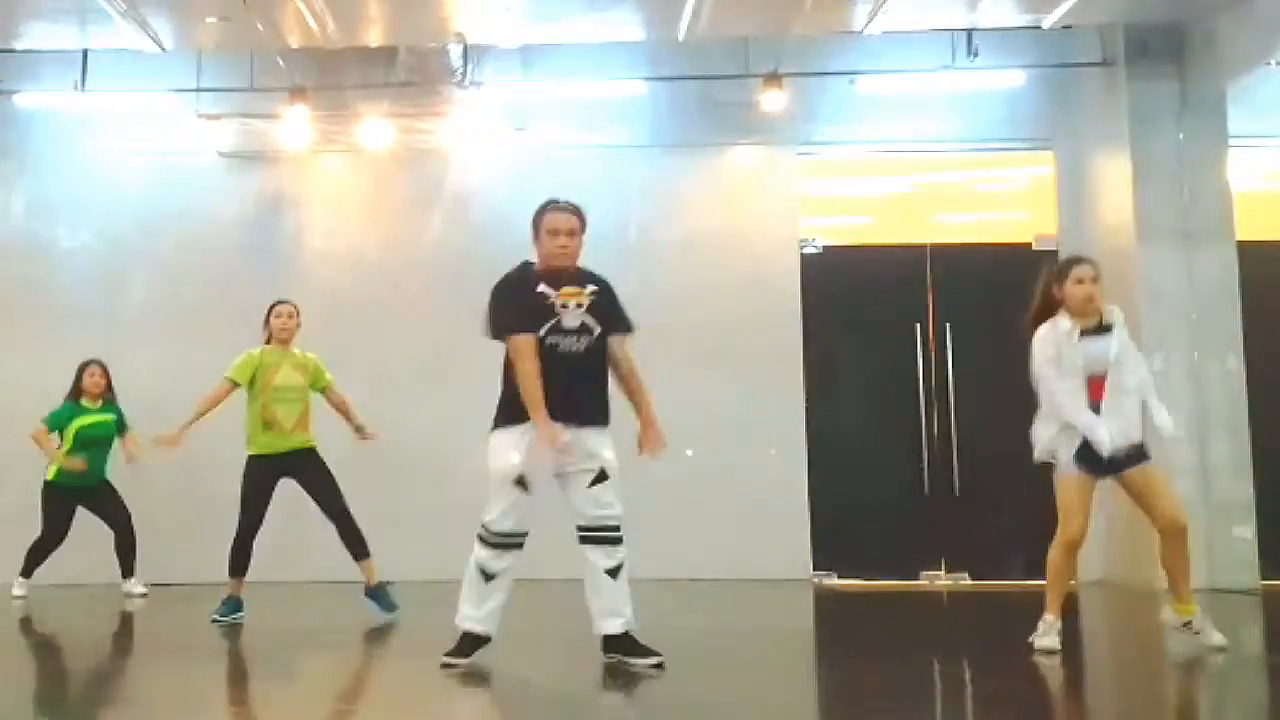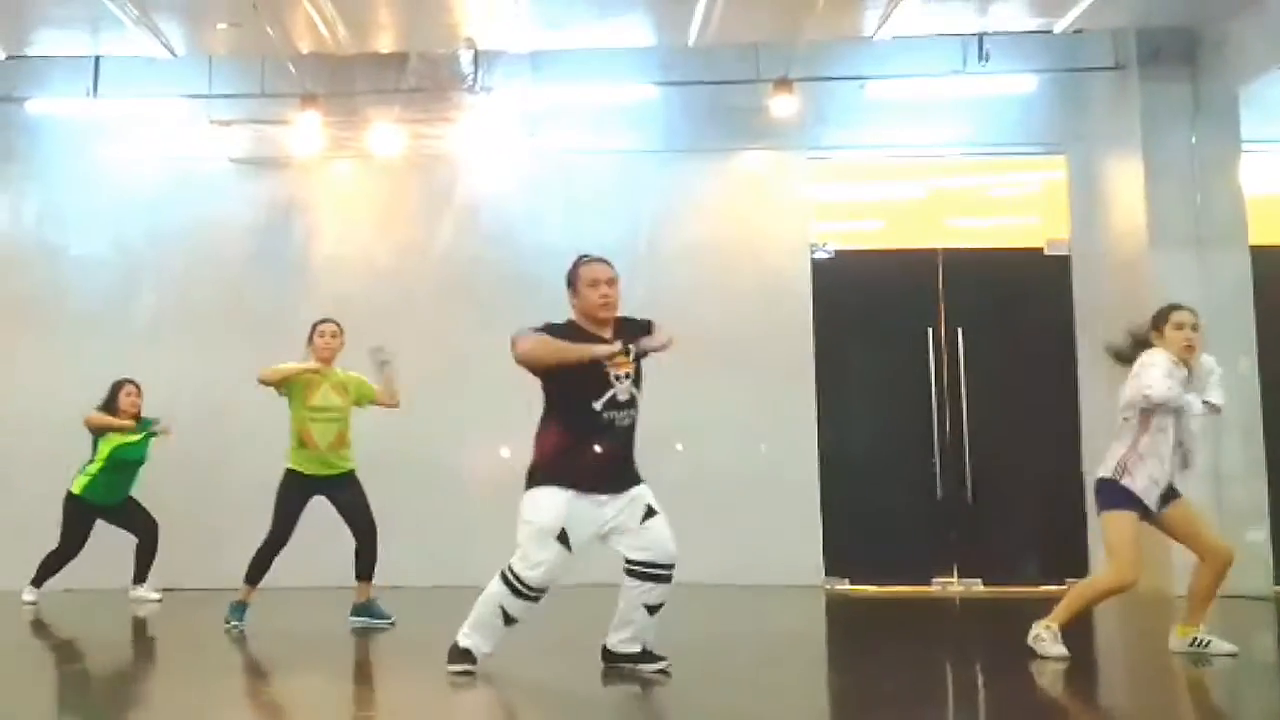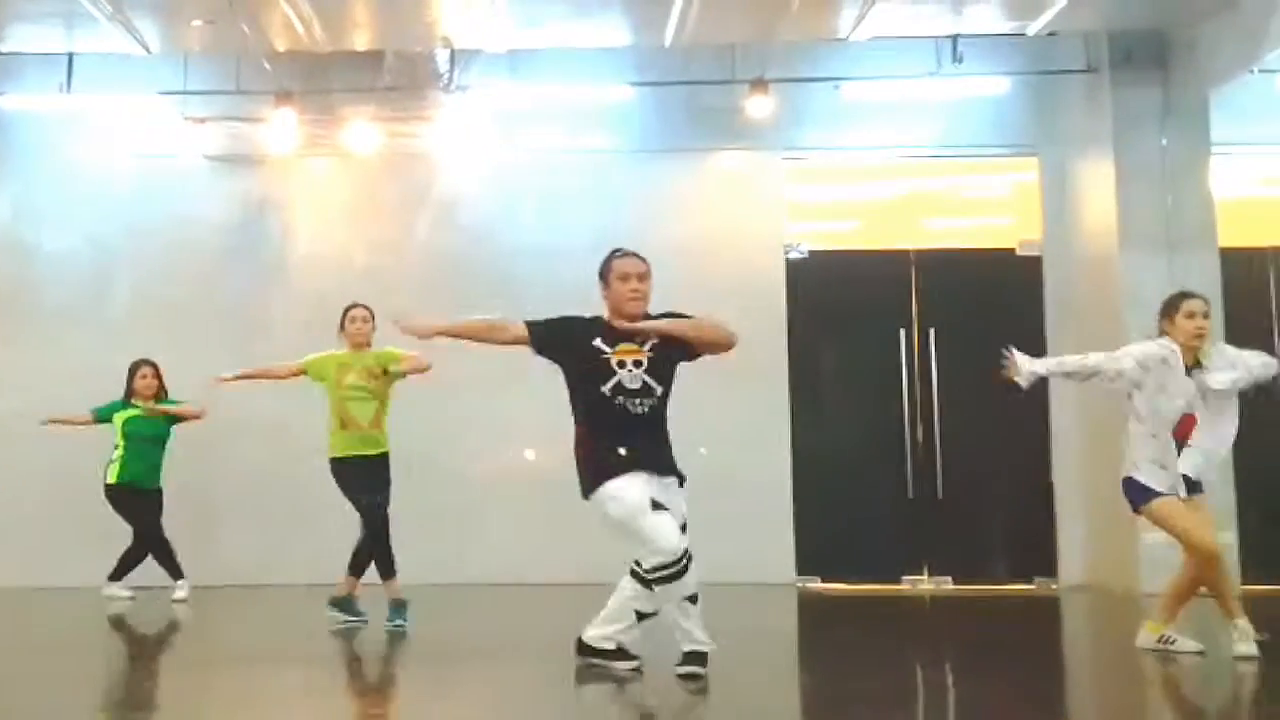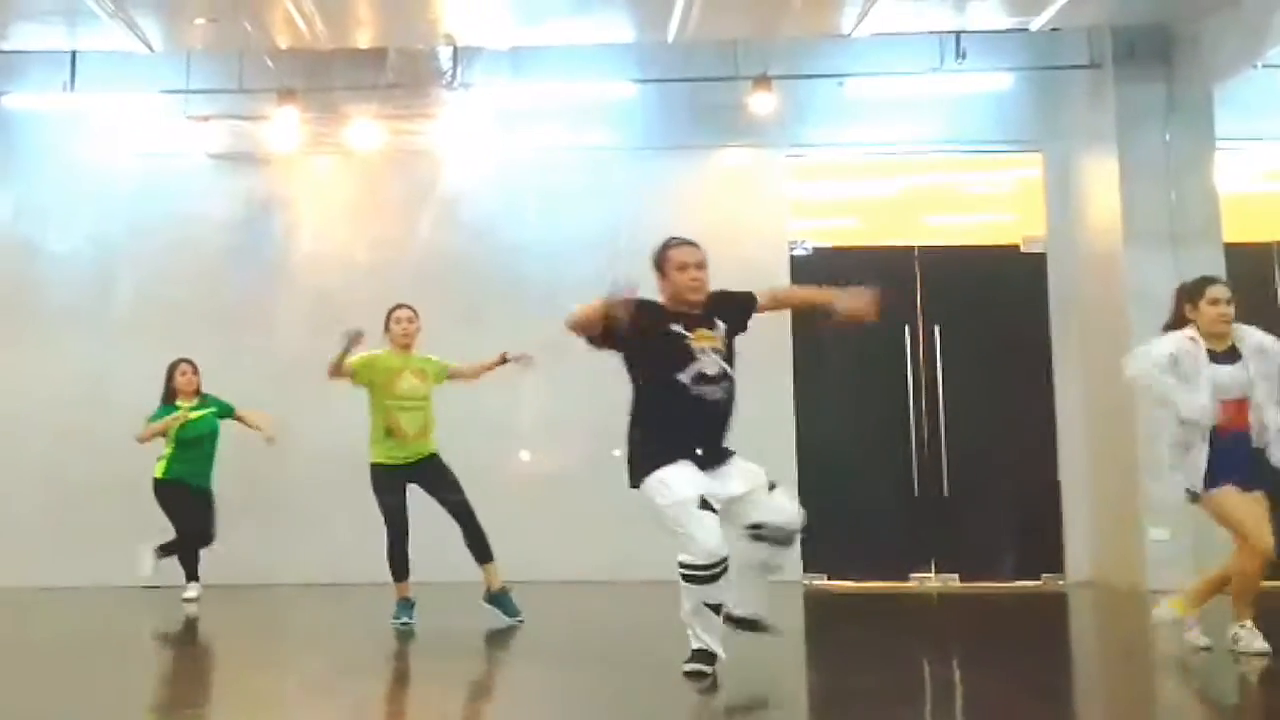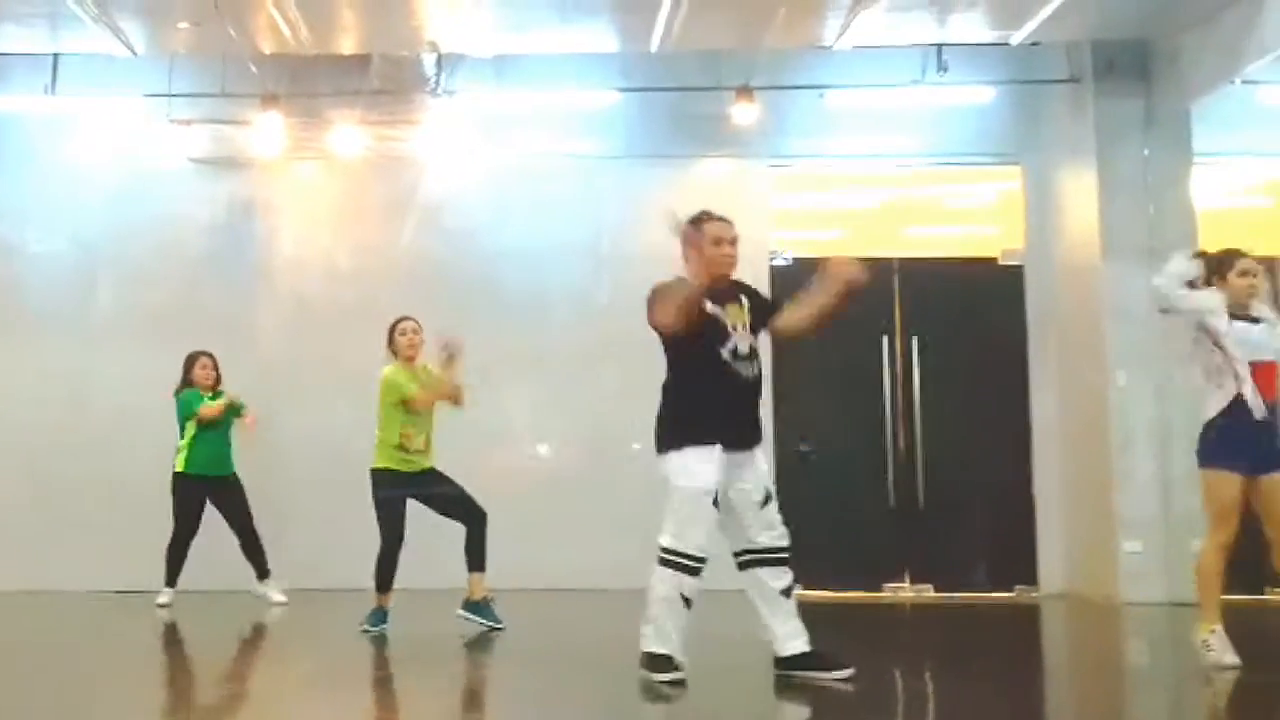
dt=0.4s
person 1, frame 1
left shoulder: (597, 288)
right shoulder: (516, 284)
left elbow: (619, 353)
right elbow: (522, 351)
left wrist: (647, 420)
right wrist: (542, 421)
left hip: (589, 426)
right hip: (526, 426)
left knee: (603, 527)
right knee: (502, 529)
left ankle: (615, 634)
right ankle: (474, 631)
person 1, frame 2
left shoulder: (628, 331)
right shoulder: (557, 336)
left elbow: (655, 335)
right elbow: (524, 349)
left wrist: (657, 340)
right wrist: (595, 350)
left hip: (621, 482)
right hip: (560, 482)
left knee: (659, 558)
right knee: (531, 575)
left ankle: (625, 647)
right ankle: (469, 644)
person 1, frame 3
left shoulder: (665, 331)
right shoulder: (575, 333)
left elbow: (725, 339)
right elbow: (504, 330)
left wrist: (667, 326)
right wrist: (436, 329)
left hip: (660, 468)
right hip: (609, 469)
left knee: (652, 565)
right knee: (667, 550)
left ankle: (601, 642)
right ankle: (692, 646)
person 1, frame 4
left shoulder: (717, 309)
right shoulder: (641, 318)
left elbow: (773, 297)
right elbow: (578, 324)
left wrist: (835, 299)
right wrist: (607, 308)
left hip: (715, 456)
right hip: (664, 460)
left knee: (783, 519)
right knee: (705, 550)
left ankle: (740, 607)
right ankle: (704, 647)
person 1, frame 5
left shoulder: (740, 293)
right shoulder: (678, 294)
left elbow: (790, 323)
right elbow: (667, 322)
left wrist: (833, 285)
right wrist: (699, 273)
left hip: (742, 442)
right hip: (694, 439)
left knee: (764, 543)
right knee: (686, 544)
left ankle: (793, 651)
right ankle: (660, 651)
person 2, frame 1
left shoulder: (1114, 322)
right shoulder: (1049, 336)
left elbow: (1134, 375)
right elbow: (1051, 393)
left wrist: (1159, 411)
right wrist: (1088, 426)
left hip: (1123, 436)
right hip: (1076, 440)
left knee: (1174, 522)
right knee: (1071, 534)
left ankle: (1185, 611)
right ankle: (1050, 621)
person 2, frame 2
left shoulder: (1195, 367)
right shoulder: (1154, 362)
left elbow: (1211, 378)
right elbow: (1156, 391)
left wrist: (1211, 397)
right wrist: (1188, 398)
left hip: (1157, 483)
right hip: (1120, 483)
left knee: (1219, 554)
right knee: (1123, 576)
left ankle: (1189, 632)
right ankle: (1047, 628)
person 2, frame 3
left shoulder: (1218, 356)
right shoulder: (1152, 355)
right elbow: (1097, 363)
left wrist: (1228, 379)
right wrist: (1032, 367)
left hip: (1187, 476)
right hip: (1147, 477)
left knee: (1200, 561)
right knee: (1209, 549)
left ankle: (1158, 628)
right ankle: (1240, 625)
person 2, frame 4
left shoulder: (1248, 340)
right shoulder: (1182, 346)
right elbow: (1139, 365)
right wrist: (1192, 406)
left hip: (1249, 457)
right hip: (1207, 462)
left ankle: (1182, 606)
right ankle: (1242, 624)
person 2, frame 5
right shoulder: (1207, 310)
right elbow: (1166, 292)
right wrist: (1189, 267)
right hip: (1227, 430)
right knee: (1221, 536)
right ankle: (1210, 630)
person 3, frame 1
left shoulder: (310, 362)
right shoulder: (254, 360)
left elbow: (334, 396)
right elbow: (219, 394)
left wrist: (358, 425)
right wrist: (184, 428)
left hip: (303, 452)
right hip: (263, 456)
left knee: (340, 513)
right knee: (248, 528)
left ankle: (374, 584)
right ankle: (233, 599)
person 3, frame 2
left shoulder: (352, 382)
right shoulder: (295, 372)
left elbow: (392, 401)
right elbow: (264, 377)
left wrist: (384, 368)
right wrist: (308, 368)
left hip: (340, 473)
right hip: (299, 472)
left knee: (367, 532)
right knee: (276, 540)
left ankle: (364, 603)
right ankle: (241, 602)
person 3, frame 3
left shoulder: (386, 358)
right shoulder: (328, 361)
left elbow: (422, 364)
right elbow: (283, 369)
left wrist: (397, 369)
right wrist: (238, 374)
left hip: (377, 455)
right hip: (344, 457)
left knee: (374, 527)
right knee: (376, 522)
left ankle: (344, 596)
right ankle: (395, 599)
person 3, frame 4
left shoulder: (428, 365)
right shoulder: (374, 361)
left elbow: (466, 372)
right elbow: (334, 372)
left wrist: (502, 360)
right wrist: (346, 350)
left hip: (426, 458)
right hip: (386, 463)
left knee: (466, 515)
right knee: (398, 531)
left ankle: (497, 590)
right ankle: (404, 600)
person 3, frame 5
left shoulder: (429, 372)
right shoulder: (393, 377)
left elbow: (457, 400)
right elbow: (423, 405)
left wrist: (450, 366)
right wrist: (446, 370)
left hip: (423, 469)
right hip: (390, 472)
left knee: (475, 516)
right knee: (392, 541)
left ankle: (477, 600)
right ankle: (380, 609)
person 4, frame 1
left shoulder: (113, 410)
right shoulder: (68, 410)
left elbow: (126, 434)
right elbow: (37, 433)
left wrist: (131, 449)
right wrist: (60, 460)
left hip: (96, 483)
right hip: (62, 484)
left knee: (124, 524)
right knee: (52, 536)
left ankle: (129, 581)
right ankle: (22, 579)
person 4, frame 2
left shoulder: (145, 425)
right shoulder: (106, 424)
left elbow: (160, 427)
right elbow: (90, 419)
left wrist: (161, 428)
right wrist: (124, 425)
left hip: (117, 500)
right hip: (84, 497)
left knee: (149, 531)
right knee: (68, 549)
left ankle: (138, 586)
right ankle: (33, 587)
person 4, frame 3
left shoulder: (166, 408)
right shoulder: (119, 408)
left elbow: (199, 412)
right elbow: (86, 418)
left wrist: (164, 409)
right wrist: (54, 419)
left hip: (151, 487)
right hip: (120, 484)
left knee: (143, 541)
right knee: (152, 531)
left ankle: (112, 583)
right ankle: (180, 581)
person 4, frame 4
left shoulder: (210, 404)
right shoulder: (167, 411)
left elbow: (241, 415)
right elbow: (141, 436)
left wrist: (264, 428)
right wrist: (173, 420)
left hip: (199, 482)
right hip: (170, 482)
left knee: (204, 537)
right knee: (189, 530)
left ankle: (155, 553)
right ankle: (192, 582)
person 4, frame 5
left shoulder: (222, 396)
right shoulder: (187, 396)
left elbow: (245, 413)
right elbow: (206, 412)
left wrist: (242, 414)
right wrist: (227, 398)
left hip: (223, 474)
right hip: (188, 474)
left knee: (245, 527)
right knee: (184, 532)
left ankle: (264, 583)
right ankle: (168, 589)
